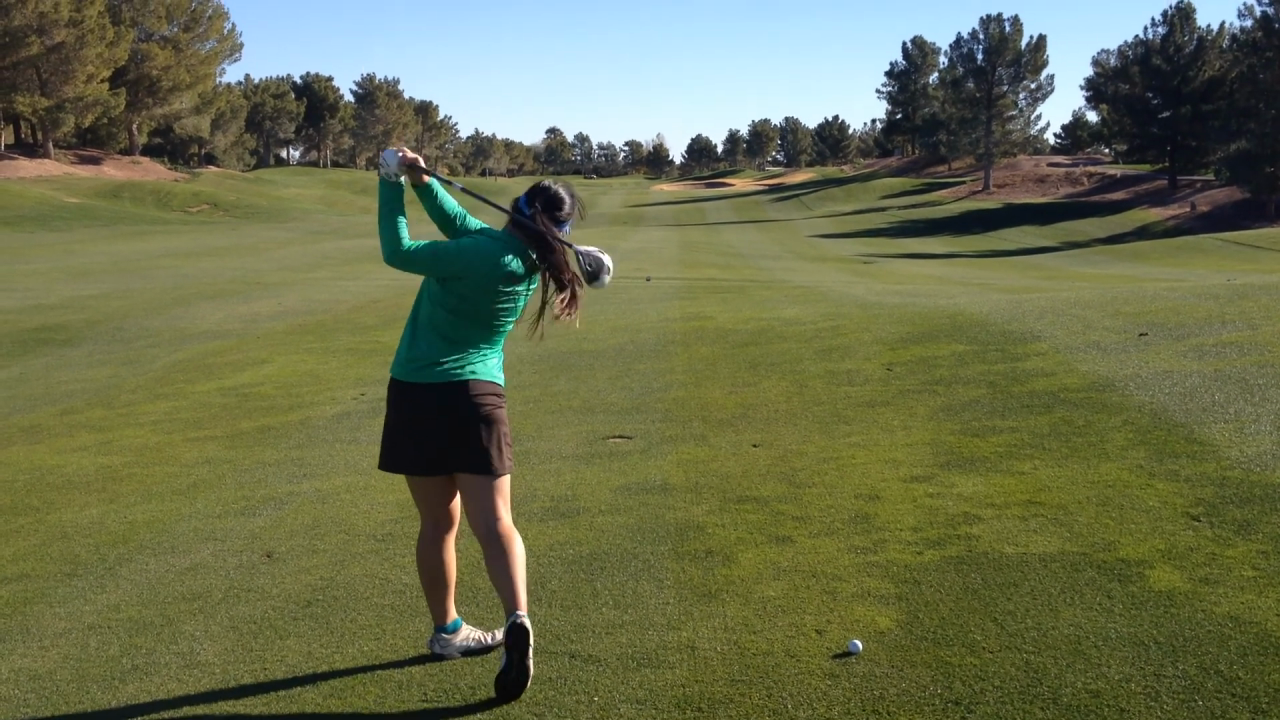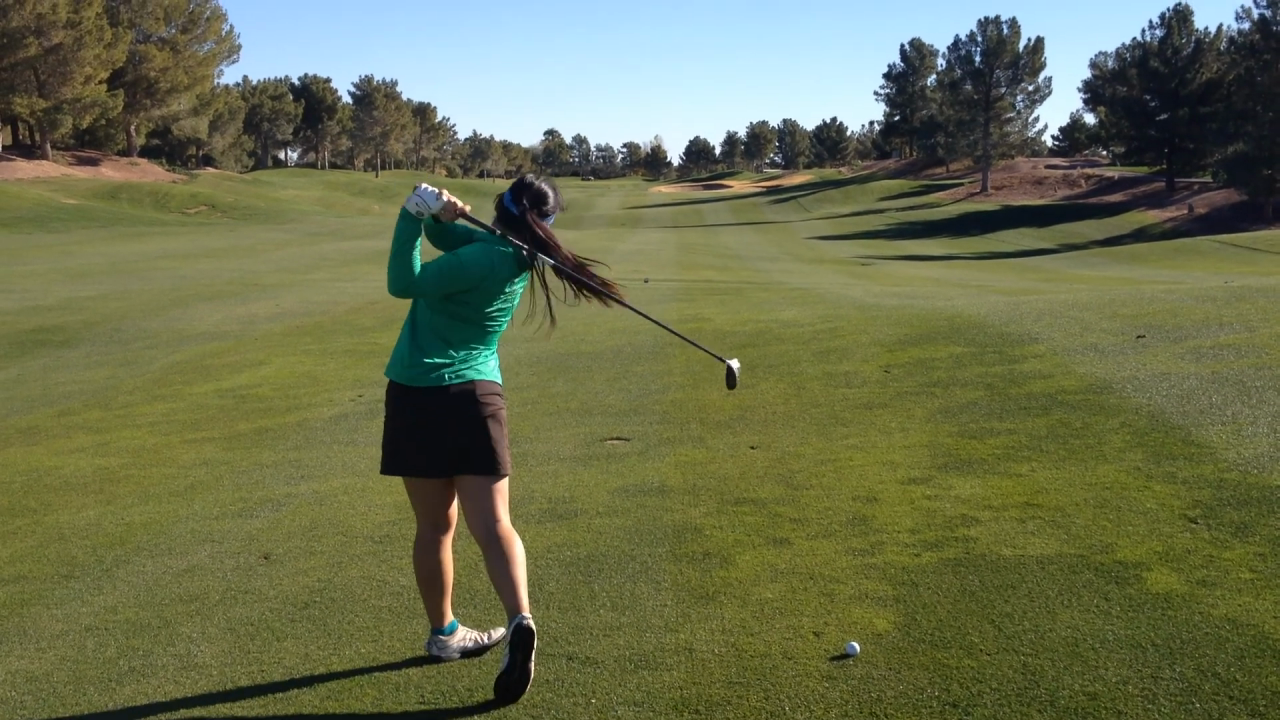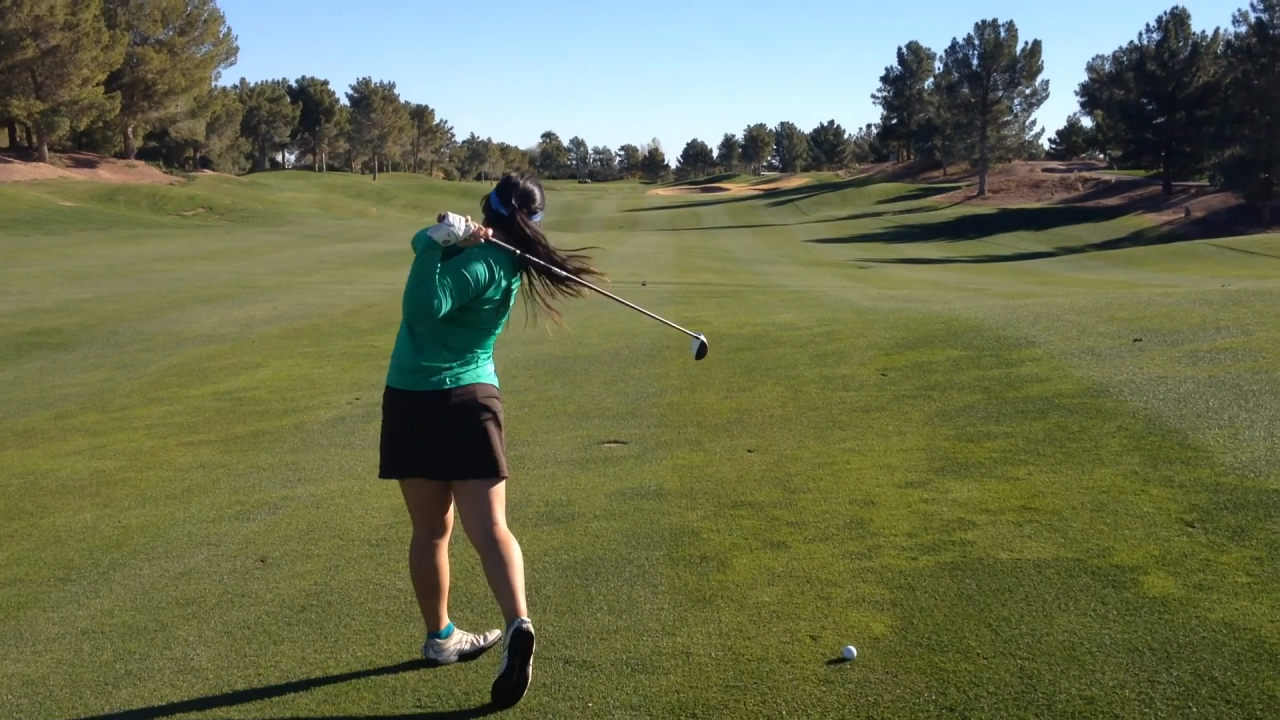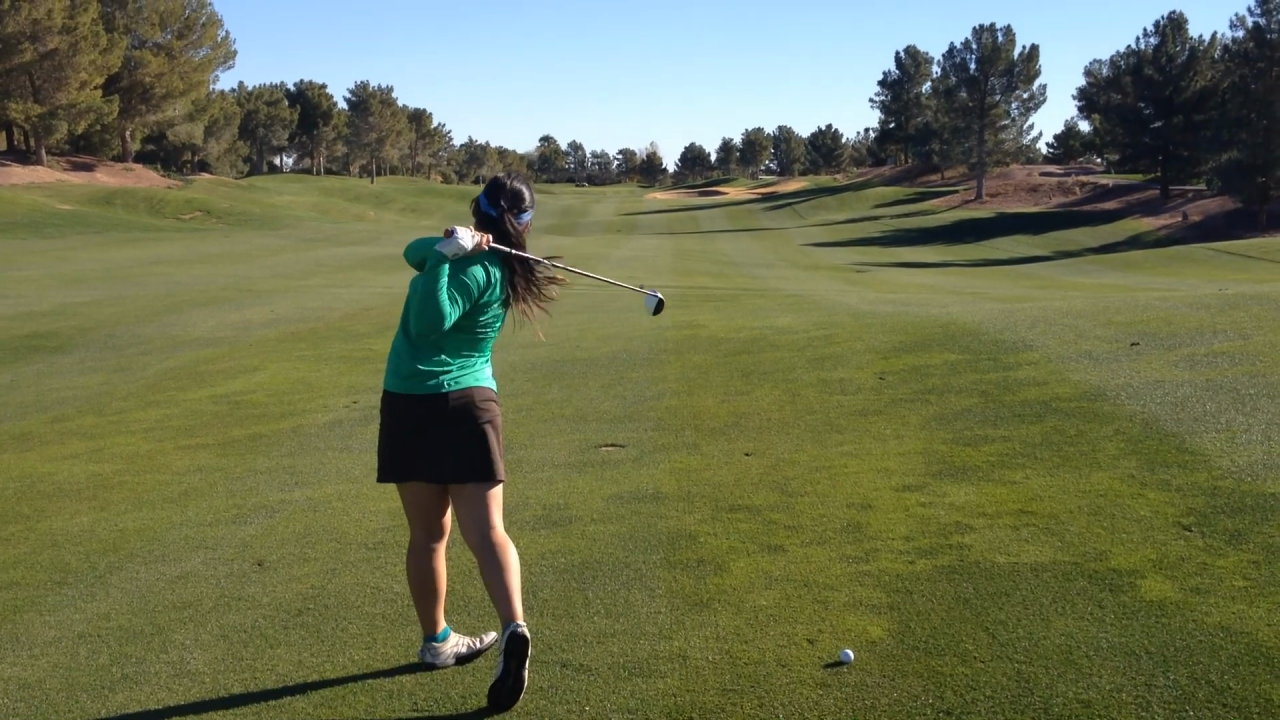
dt=0.1s
person 1, frame 1
left shoulder: (482, 252)
right shoulder: (524, 262)
left elbow: (398, 252)
left wrist: (394, 179)
right wrist: (423, 175)
left hip: (415, 393)
right hip: (475, 396)
left knee: (439, 520)
right knee: (493, 520)
left ankle: (448, 630)
right ankle: (517, 620)
person 1, frame 2
left shoulder: (483, 258)
right shoulder: (513, 257)
left elbow: (402, 282)
right elbow: (443, 234)
left wrist: (415, 211)
left hip: (416, 396)
right hip: (474, 397)
left knee: (435, 524)
right knee: (492, 524)
left ankle: (443, 632)
right ankle: (519, 622)
person 1, frame 3
left shoulder: (477, 264)
right shoulder: (498, 251)
left elbow: (418, 312)
left wrist: (449, 238)
left hip: (413, 400)
right hip: (471, 401)
left knee: (430, 528)
right knee: (490, 529)
left ankle: (440, 635)
right ankle: (518, 626)
person 1, frame 4
left shoulder: (475, 268)
right shoulder: (499, 262)
left elbow: (428, 325)
left wrist: (447, 251)
left hip: (411, 404)
right hip: (470, 404)
left knee: (428, 532)
right knee: (487, 530)
left ankle: (436, 639)
right ankle: (514, 628)
